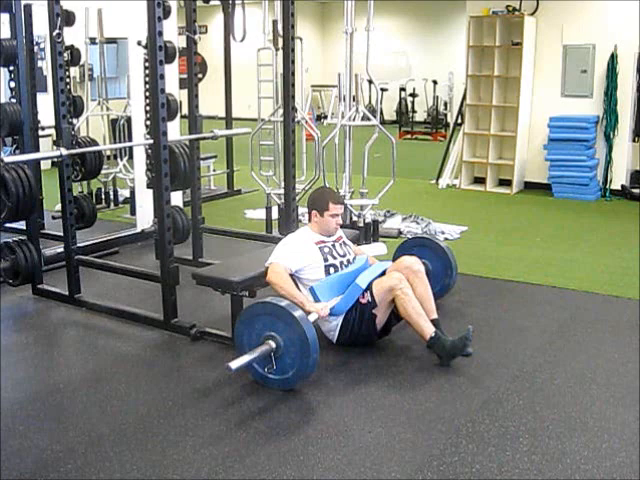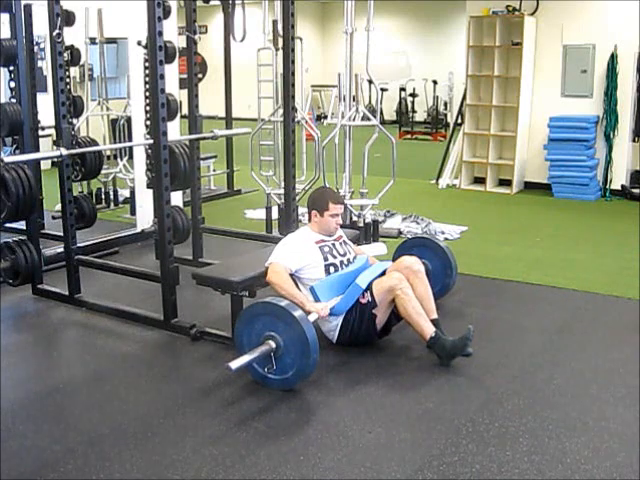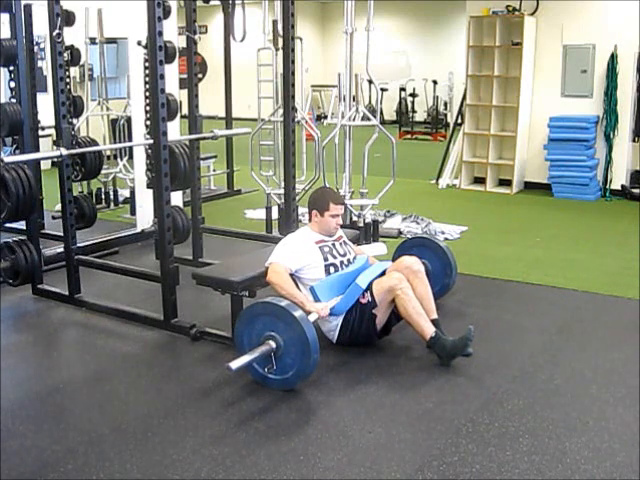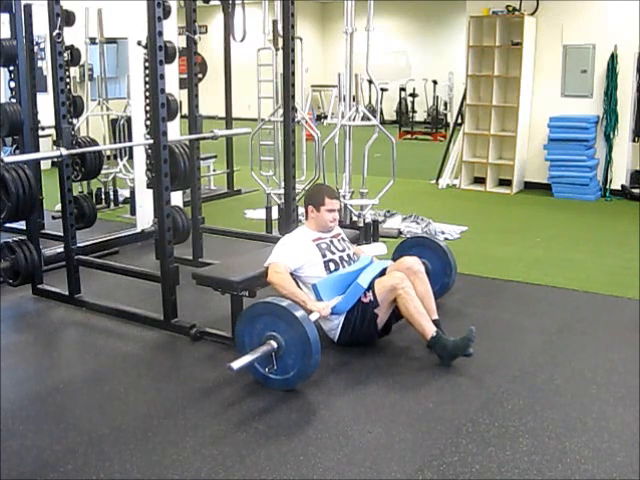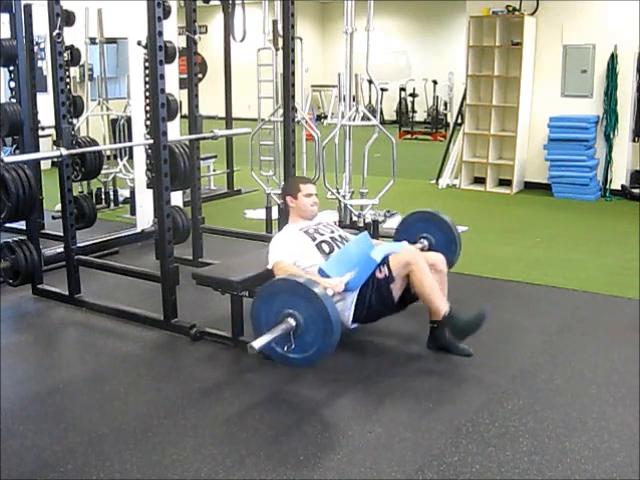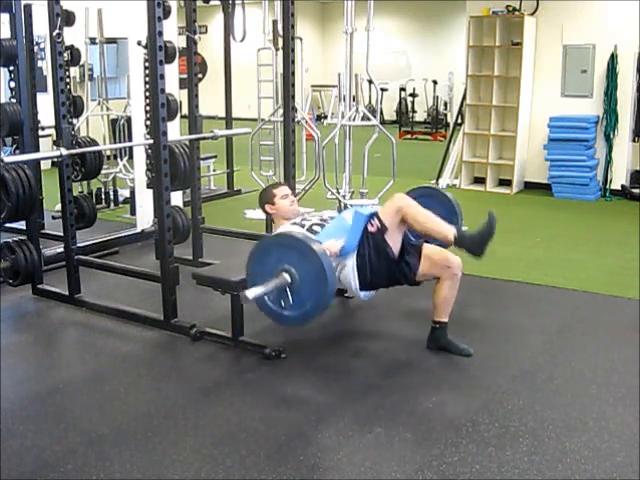
dt=0.4s
person 1, frame 1
left shoulder: (335, 234)
right shoulder: (296, 244)
left elbow: (356, 253)
right elbow: (274, 275)
left wrist: (387, 269)
right wrist: (308, 305)
left hip: (365, 302)
right hip: (343, 322)
left knee: (410, 264)
right knee: (395, 282)
left ankle: (438, 333)
right ankle: (440, 345)
person 1, frame 2
left shoulder: (335, 233)
right shoulder: (295, 244)
left elbow: (356, 253)
right elbow: (274, 275)
left wrist: (387, 269)
right wrist: (308, 305)
left hip: (365, 303)
right hip: (344, 321)
left knee: (410, 264)
right knee: (396, 282)
left ankle: (438, 333)
right ankle: (439, 346)
person 1, frame 3
left shoulder: (335, 233)
right shoulder: (296, 244)
left elbow: (355, 252)
right elbow: (274, 275)
left wrist: (387, 269)
right wrist: (308, 305)
left hip: (364, 301)
right hip: (344, 321)
left knee: (410, 264)
right knee: (395, 282)
left ankle: (438, 333)
right ankle: (440, 345)
person 1, frame 4
left shoulder: (333, 231)
right shoulder: (293, 243)
right elbow: (275, 275)
left wrist: (386, 268)
right wrist: (310, 304)
left hip: (366, 298)
right hip: (344, 320)
left knee: (410, 264)
right knee: (397, 282)
left ankle: (438, 333)
right ankle: (440, 345)
person 1, frame 5
left shoulder: (324, 222)
right shoulder: (284, 240)
right elbow: (281, 271)
right wrist: (323, 283)
left hip: (372, 279)
right hip: (354, 298)
left knee: (435, 261)
right knee: (411, 258)
left ankle: (438, 334)
right ankle: (453, 324)
person 1, frame 6
left shoulder: (317, 216)
left wrist: (398, 220)
right wrist: (319, 248)
left hip: (386, 255)
right hip: (359, 265)
left knee: (451, 265)
right knee: (399, 201)
left ankle: (438, 335)
right ankle: (465, 240)
